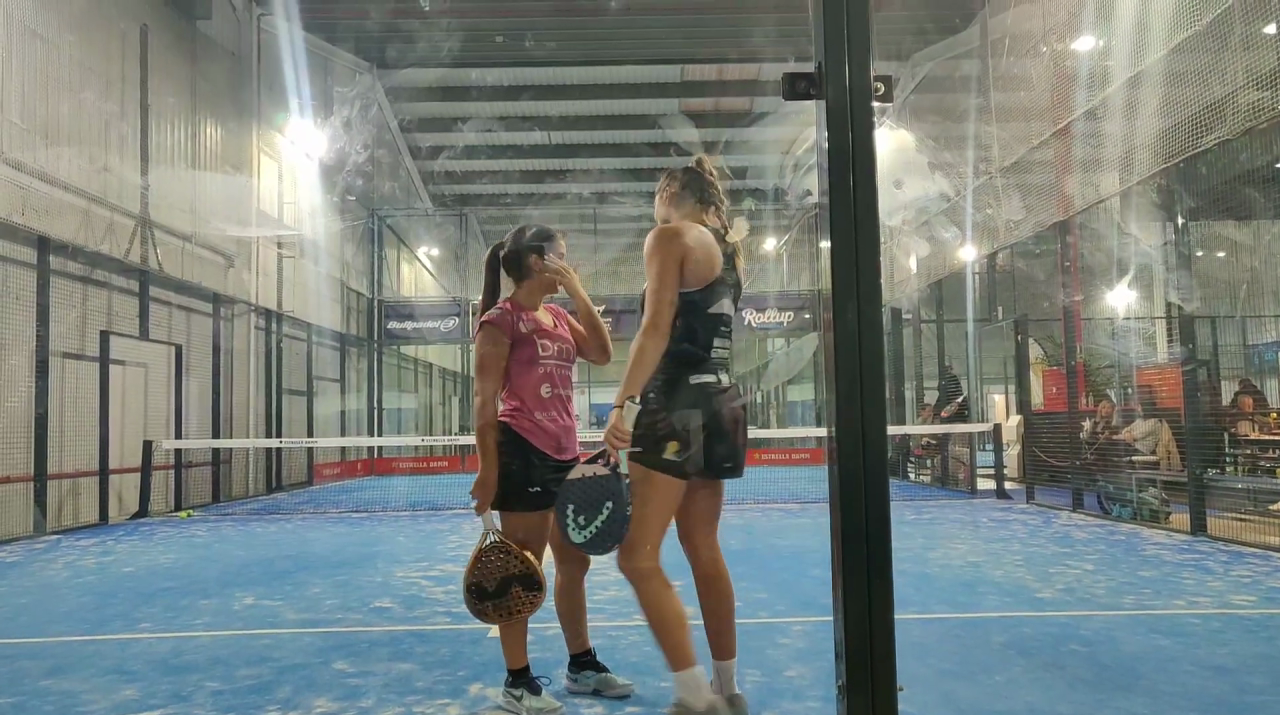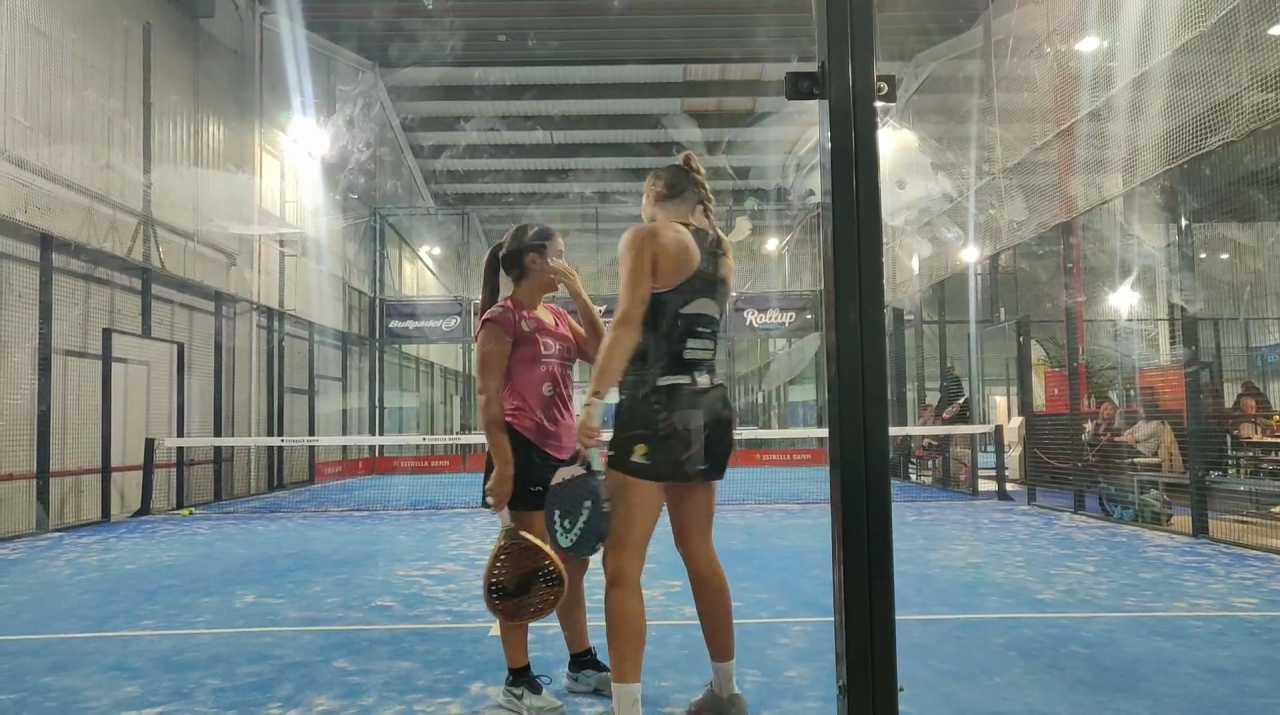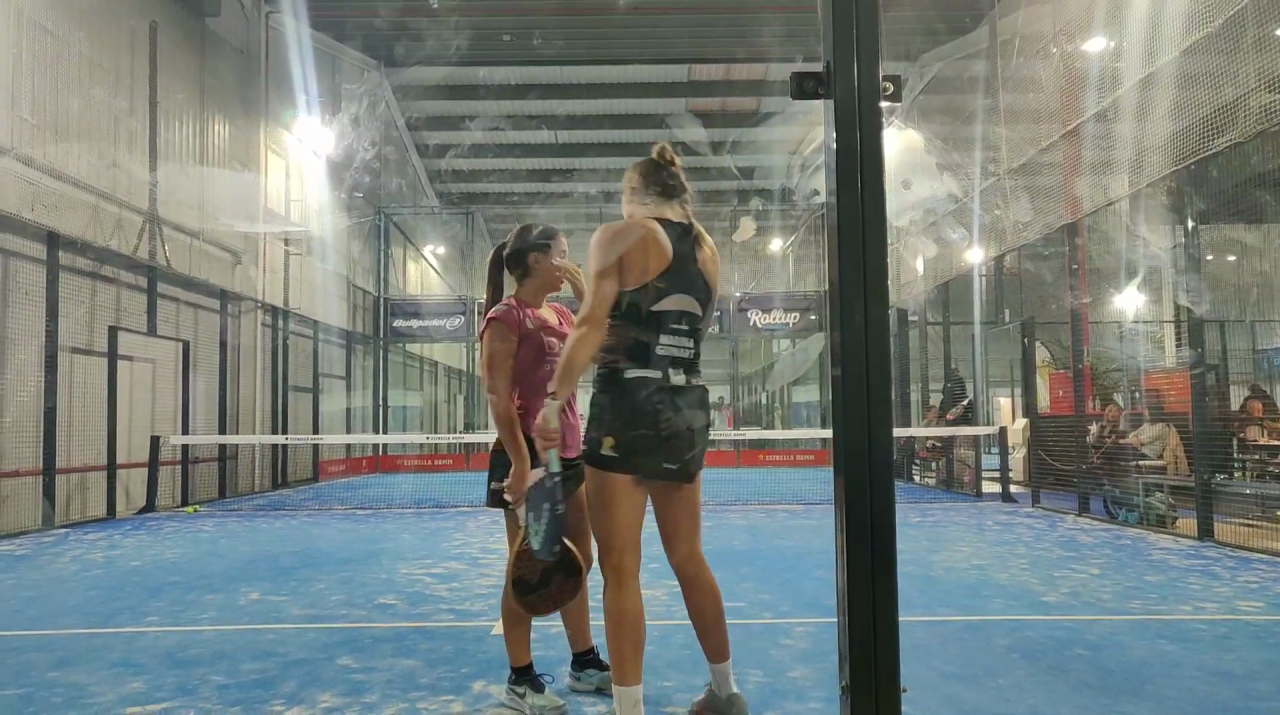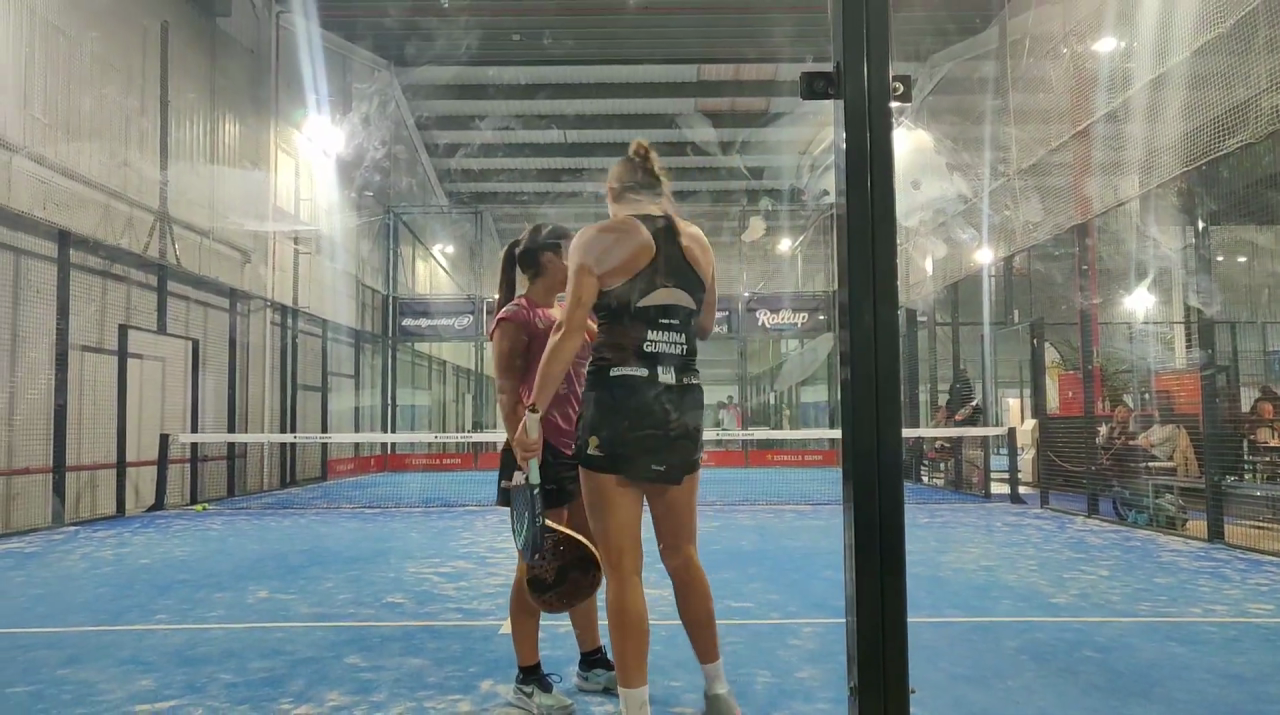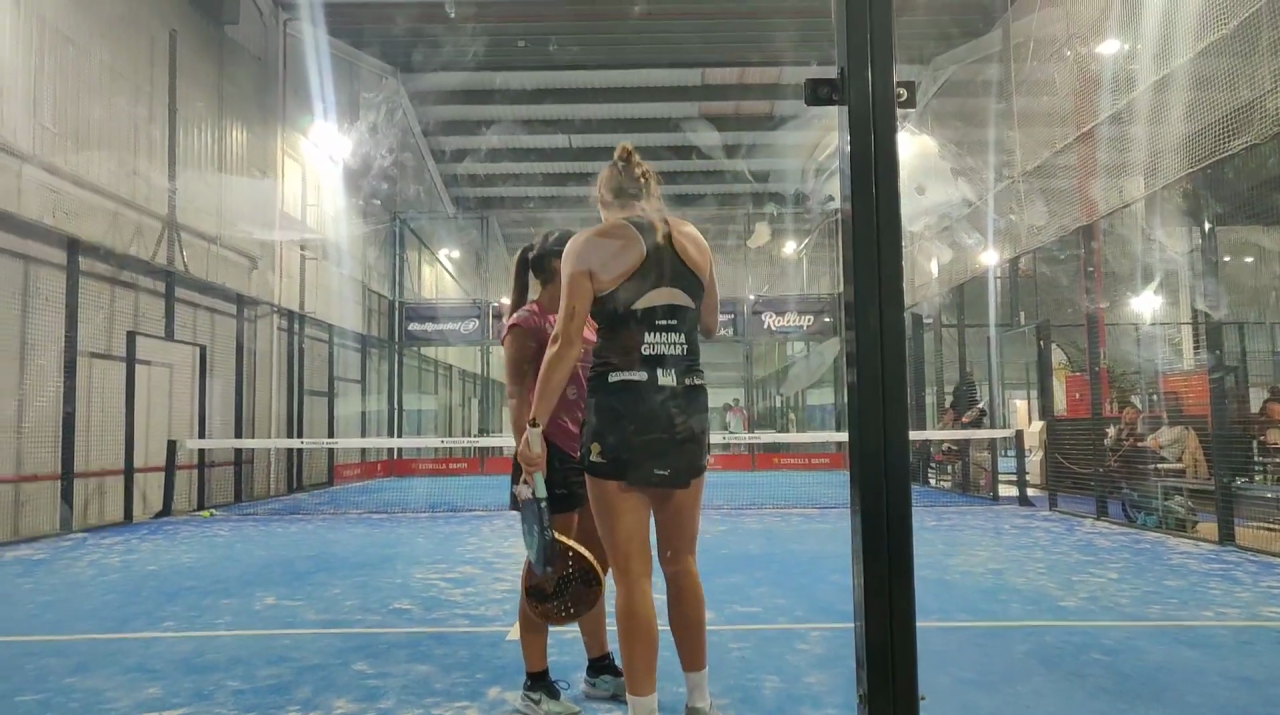
dt=0.2s
person 1, frame 1
left shoulder: (668, 238)
right shoulder: (726, 251)
left elbow: (656, 327)
left wrist: (621, 403)
left hip: (676, 407)
right hip: (716, 407)
left knee: (637, 558)
right knee: (704, 552)
person 1, frame 2
left shoulder: (644, 239)
right shoulder: (719, 252)
left elbow: (628, 327)
left wrist: (591, 400)
left hip: (653, 411)
right hip: (705, 409)
left knee: (622, 567)
right knee: (699, 554)
person 1, frame 3
left shoulder: (616, 237)
right shoulder: (706, 247)
left elbow: (592, 326)
left wrist: (553, 400)
left hip: (626, 410)
right hip: (686, 411)
left knee: (620, 569)
right knee: (688, 558)
person 1, frame 4
left shoulder: (597, 239)
right shoulder: (696, 239)
left elbow: (569, 331)
left wrist: (533, 411)
left hip: (617, 409)
right hip: (682, 410)
left knee: (623, 570)
right knee: (682, 558)
person 1, frame 5
left shoulder: (591, 244)
right shoulder: (691, 237)
left elbow: (567, 342)
left wrist: (534, 424)
left hip: (622, 414)
right hip: (686, 412)
left knee: (632, 575)
right knee: (681, 565)
person 2, frame 1
left shoulder: (559, 316)
right shoulder: (501, 320)
left elbow: (602, 353)
right elbow: (485, 399)
left wrist: (581, 296)
right wrist: (488, 469)
left hip: (565, 455)
right hip: (524, 455)
left knee: (574, 563)
left ankle: (582, 665)
person 2, frame 2
left shoulder: (557, 316)
right shoulder: (502, 319)
left elbow: (600, 354)
right elbow: (490, 397)
left wrist: (581, 296)
right wrist: (502, 465)
left hip: (563, 454)
right hip: (525, 455)
left knee: (572, 563)
left ankle: (582, 664)
person 2, frame 3
left shoulder: (560, 315)
right shoulder: (506, 317)
right elbow: (499, 395)
left wrist: (587, 295)
right wrist: (519, 462)
left hip: (569, 454)
right hip: (531, 454)
left knee: (577, 563)
left ankle: (585, 663)
person 2, frame 4
right shoulder: (517, 316)
right elbow: (509, 394)
right wrist: (524, 459)
left hip: (578, 452)
right hip: (541, 453)
left ankle: (592, 663)
person 2, frame 5
left shoulder: (584, 320)
right shoulder: (528, 321)
right elbow: (519, 400)
right wrist: (529, 465)
left hip: (589, 456)
right hip: (553, 457)
left knee: (594, 565)
left ankle: (600, 669)
